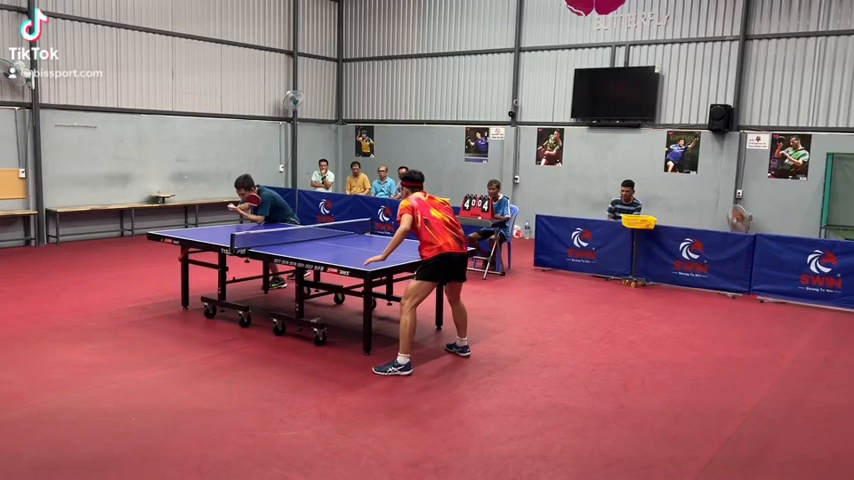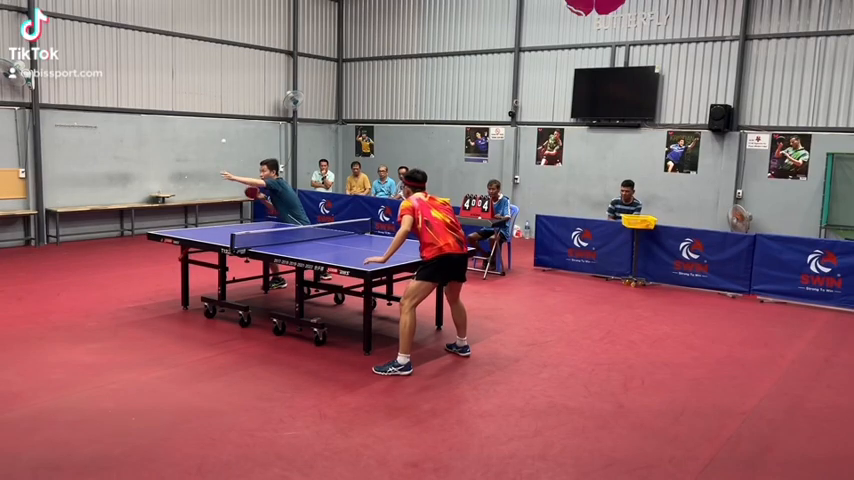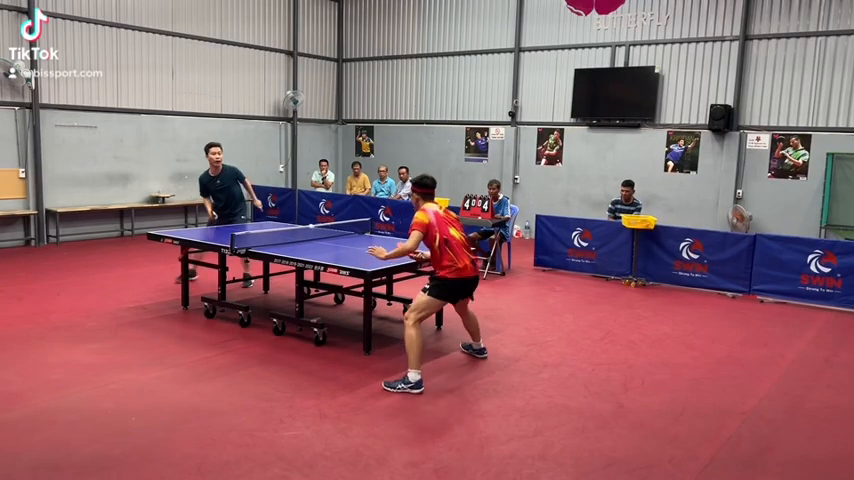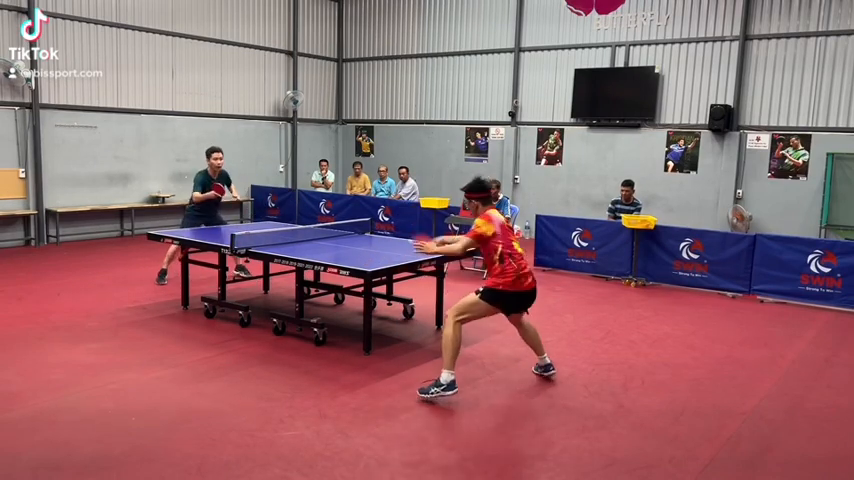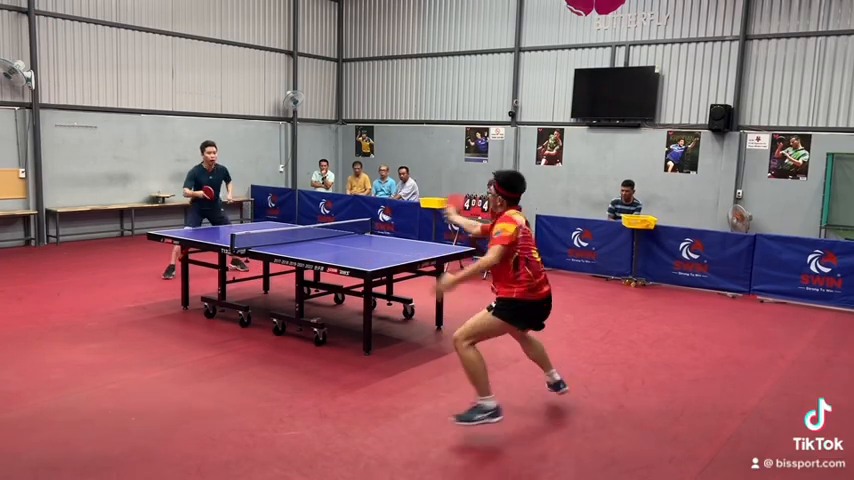
dt=1s
person 1, frame 1
left shoulder: (408, 202)
right shoulder: (441, 201)
left elbow: (405, 228)
right elbow: (456, 228)
left wrist: (384, 255)
left hip: (438, 256)
right hip: (460, 252)
left knee: (407, 304)
right knee: (454, 299)
left ankle: (403, 362)
right ankle: (462, 345)
person 1, frame 2
left shoulder: (409, 203)
right shoulder: (442, 202)
left elbow: (405, 229)
left wrist: (384, 258)
left hip: (438, 256)
right hip: (460, 253)
left knee: (407, 304)
right knee: (453, 299)
left ankle: (403, 362)
right ankle: (462, 345)
person 1, frame 3
left shoulder: (423, 214)
right shoulder: (448, 213)
left elbow: (411, 246)
left wrist: (386, 255)
right wrist: (428, 256)
left hip: (450, 276)
right hip: (470, 272)
left knee: (411, 318)
right knee: (463, 308)
left ankle: (413, 379)
right ankle: (478, 346)
person 1, frame 4
left shoulder: (486, 219)
right shoulder: (500, 218)
left elbow: (460, 248)
right elbow: (466, 240)
left wrist: (435, 249)
right wrist: (440, 241)
left hip: (505, 285)
right hip: (526, 285)
left knee: (453, 317)
right knee: (518, 321)
left ankle: (446, 381)
right ankle: (544, 363)
person 1, frame 5
left shoulder: (507, 221)
right shoulder: (514, 219)
left elbow: (492, 260)
right elbow: (479, 229)
left wrist: (454, 280)
right wrist: (455, 217)
left hip: (521, 298)
right hip: (539, 297)
left knee: (462, 340)
right knee: (521, 335)
left ankle: (488, 405)
right ankle: (554, 379)
person 2, frame 1
left shoulder: (265, 195)
left elbow: (259, 219)
right elbow: (239, 209)
left wrist: (239, 211)
right wrist: (248, 204)
left hip: (289, 223)
right hip: (276, 223)
left ankle: (277, 279)
person 2, frame 2
left shoulder: (276, 183)
right shoulder: (279, 186)
left elbow: (257, 182)
right elbow: (280, 208)
left wrist: (233, 178)
right wrist: (264, 199)
right hip: (302, 225)
left ankle: (278, 279)
person 2, frame 3
left shoulder: (232, 171)
right shoulder: (204, 178)
left elbow: (245, 181)
right elbow: (206, 197)
left wrist: (254, 198)
right wrist: (209, 209)
left hip: (237, 212)
right hip: (218, 214)
left ankle: (247, 275)
right ankle: (191, 271)
person 2, frame 4
left shoulder: (224, 174)
right shoulder: (200, 177)
left elbow: (230, 184)
right elbow: (196, 197)
left wrist: (234, 192)
right wrist: (208, 195)
left hip: (212, 213)
right hip: (194, 213)
left ankle: (239, 267)
right ankle: (163, 271)
person 2, frame 5
left shoulder: (221, 169)
right shoulder: (194, 172)
left elbow: (229, 182)
right elbow: (186, 192)
left wrist: (229, 194)
right wrist: (197, 193)
left hip: (215, 209)
right hip: (197, 209)
left ankle: (235, 260)
right ankle: (172, 266)
